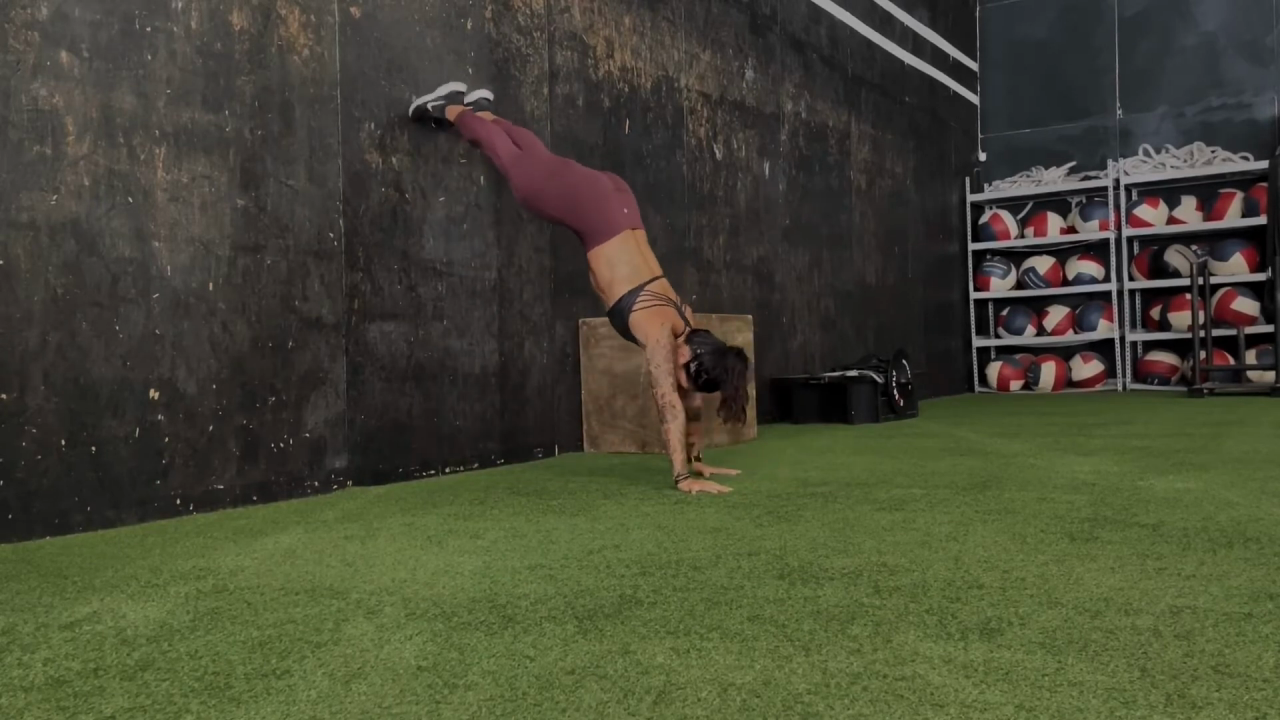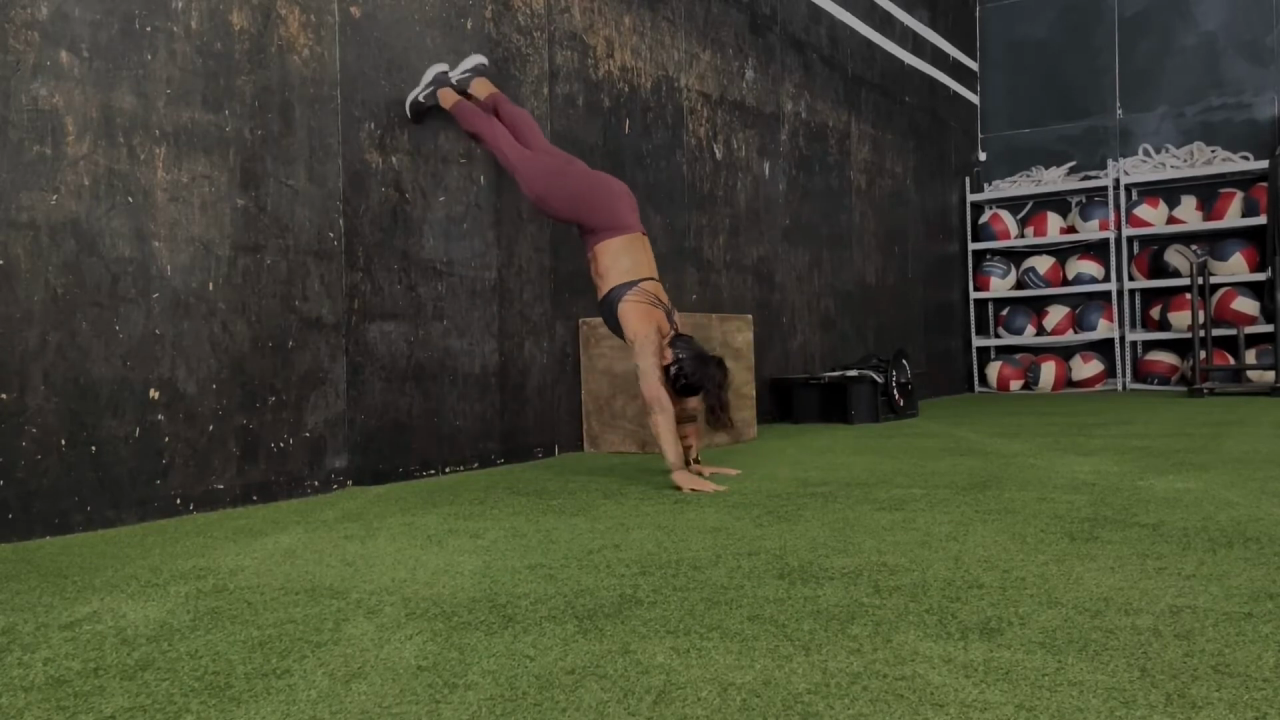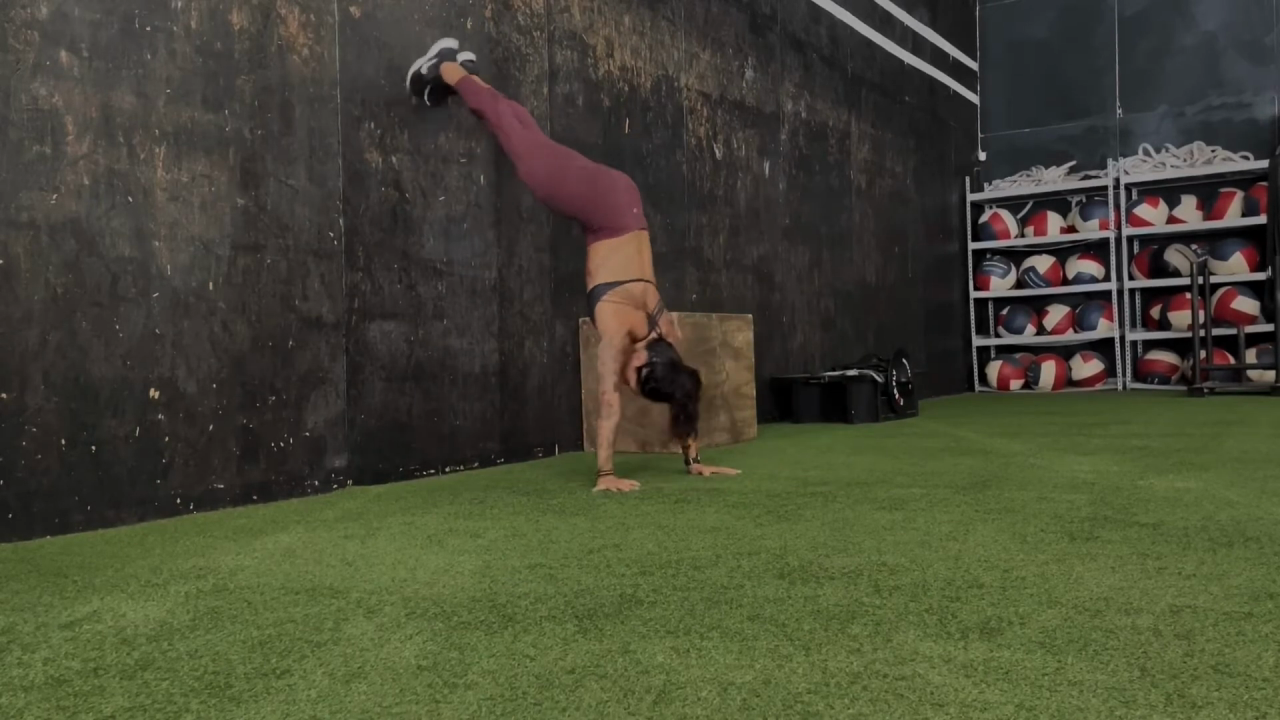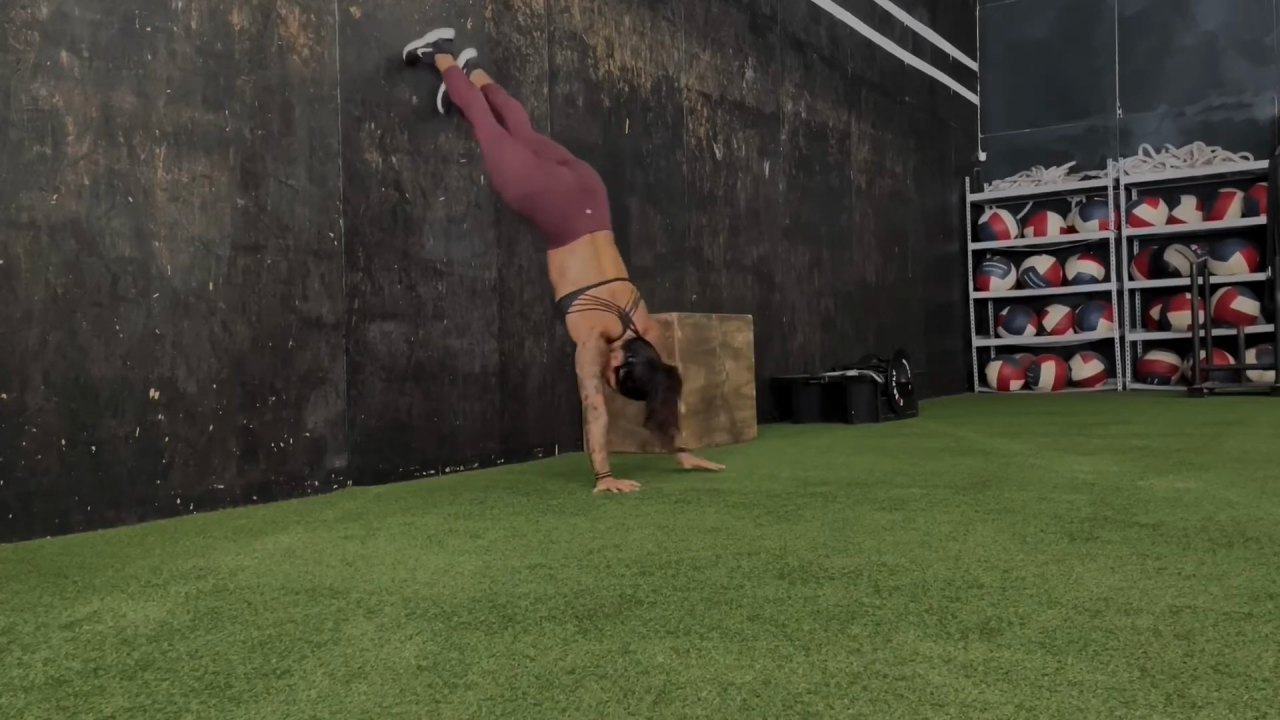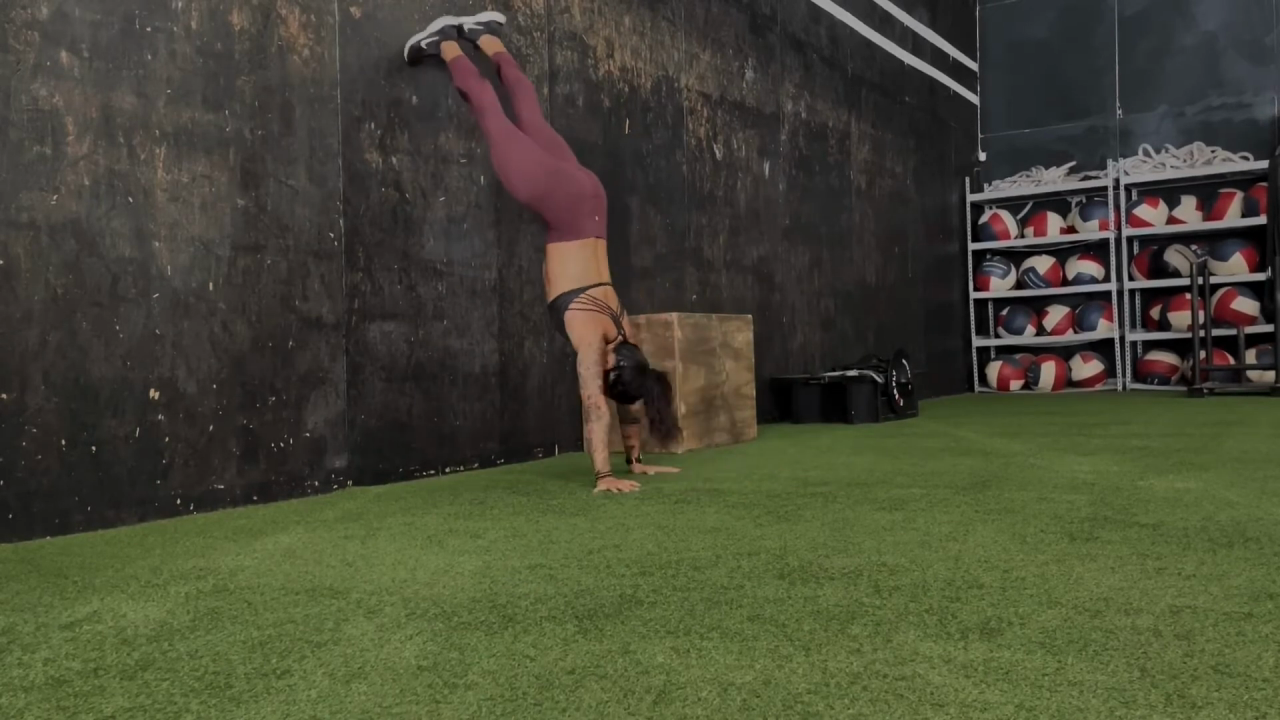
dt=0.3s
person 1, frame 1
left shoulder: (684, 323)
right shoulder: (658, 330)
left elbow: (689, 402)
right elbow: (670, 406)
left wrist: (697, 461)
right wrist: (683, 478)
left hip: (611, 197)
right hip: (595, 205)
left knee: (546, 164)
right knee: (517, 163)
left ankle: (482, 112)
right ankle: (451, 108)
person 1, frame 2
left shoulder: (671, 332)
right shoulder: (646, 327)
left elbow: (684, 402)
right elbow: (658, 402)
left wrist: (695, 462)
right wrist: (678, 470)
left hip: (613, 206)
right hip: (601, 212)
left knee: (541, 152)
right knee: (518, 156)
left ankle: (479, 82)
right ankle: (443, 91)
person 1, frame 3
left shoulder: (664, 333)
right shoulder: (621, 329)
left elbow: (680, 395)
right elbow: (608, 402)
left wrist: (695, 462)
right wrist: (605, 474)
left hip: (617, 194)
right hip: (604, 200)
left knee: (534, 141)
right knee: (520, 141)
left ankle: (466, 74)
right ankle: (445, 65)
person 1, frame 4
left shoulder: (641, 327)
right shoulder: (594, 332)
left elbow: (662, 389)
right elbow: (593, 405)
left wrist: (681, 451)
right wrist: (604, 476)
left hip: (584, 187)
right hip: (557, 201)
left knee: (525, 137)
right knee: (490, 132)
left ankle: (474, 73)
right ankle: (442, 55)
person 1, frame 5
left shoulder: (621, 337)
right shoulder: (593, 335)
left elbow: (629, 403)
right elbow: (595, 406)
left wrist: (635, 461)
right wrist: (604, 477)
left hip: (583, 196)
right hip: (567, 202)
left knee: (530, 119)
right knee: (495, 117)
left ankle: (487, 36)
right ankle: (446, 43)
